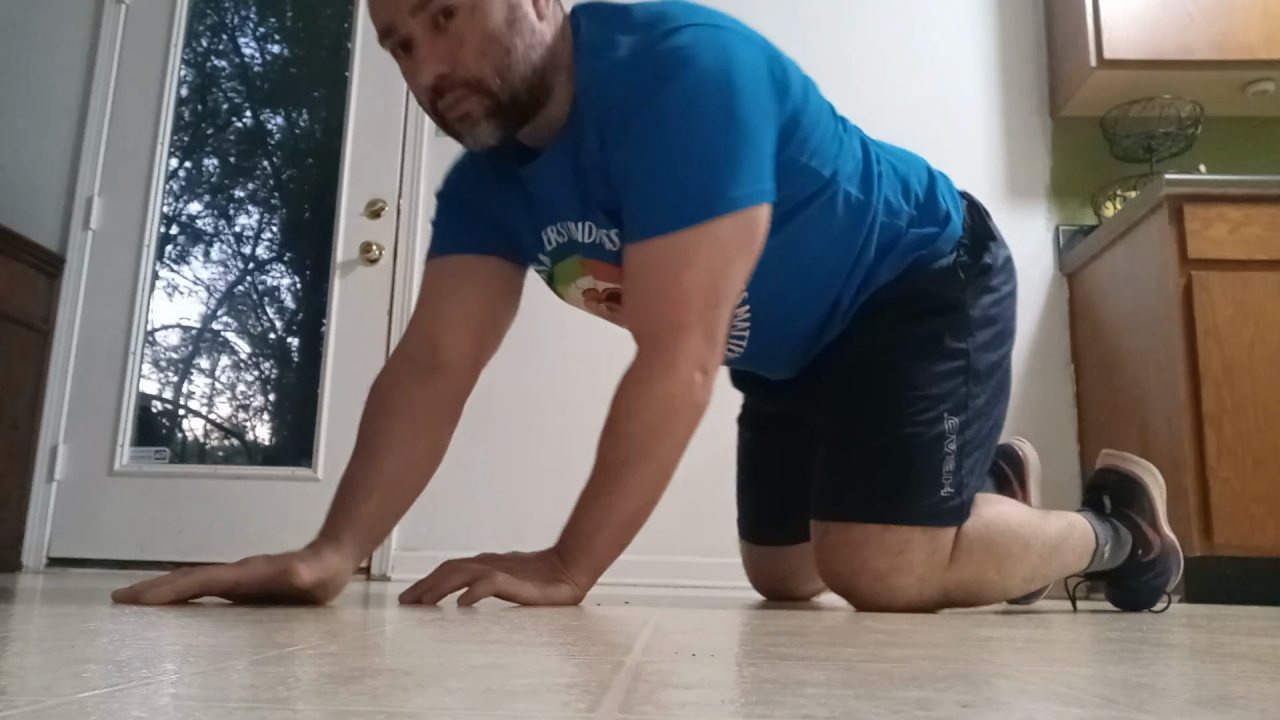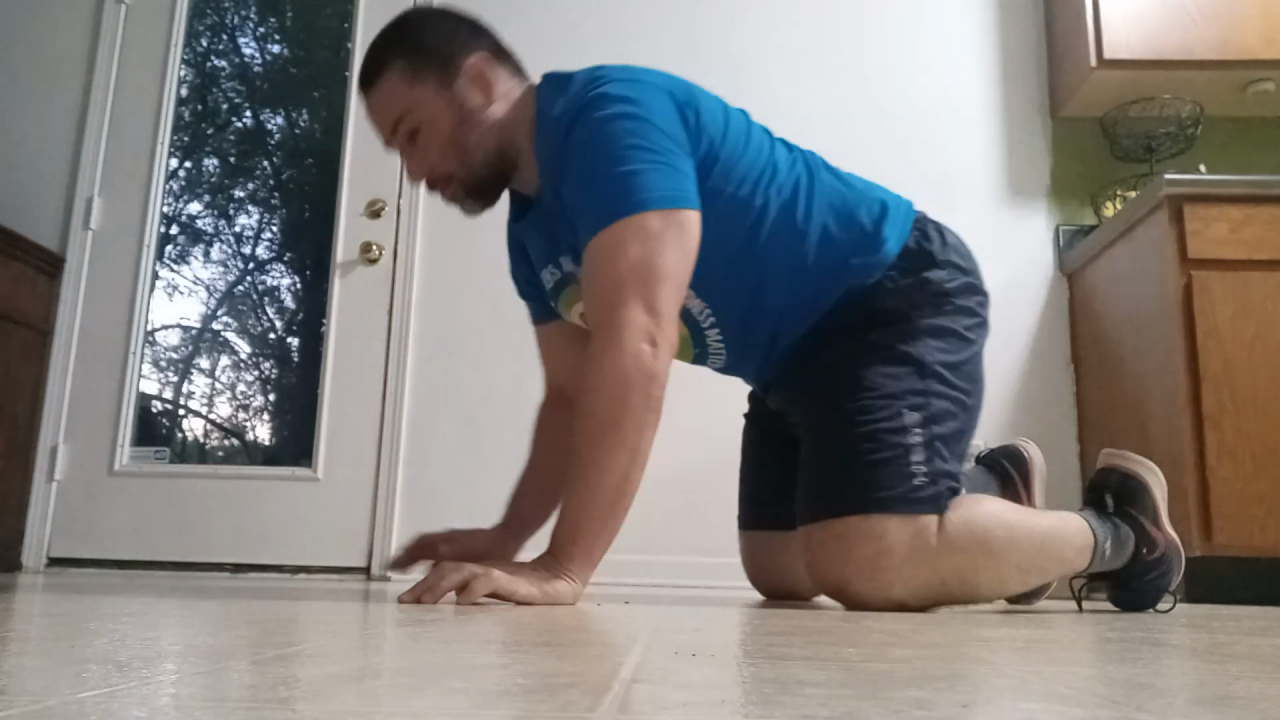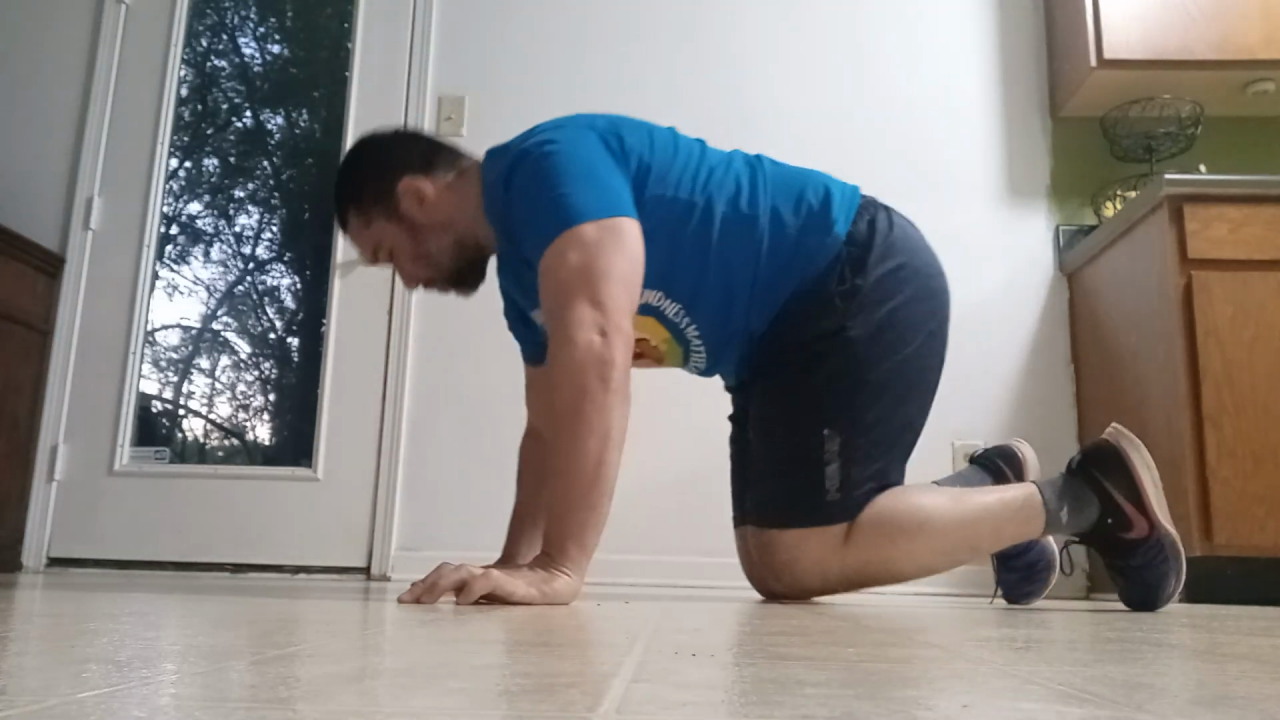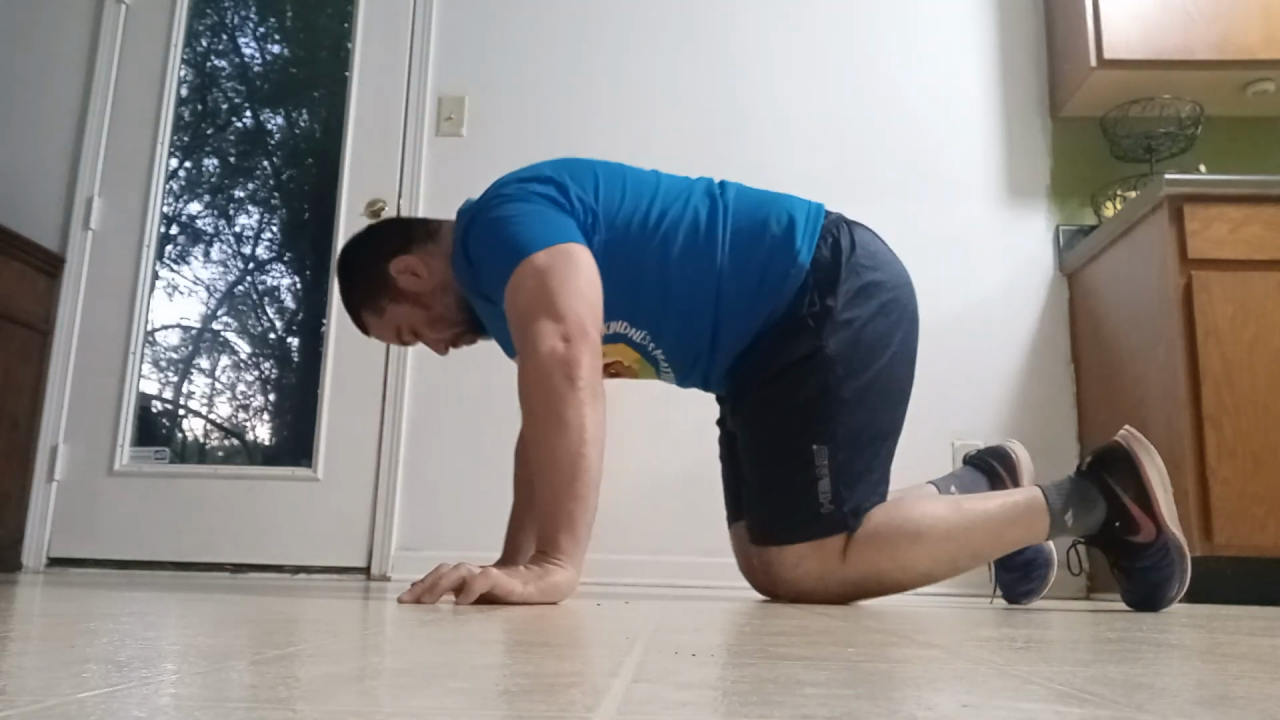
dt=0.4s
person 1, frame 1
right shoulder: (488, 184)
left elbow: (677, 358)
right elbow: (432, 368)
left wrist: (566, 569)
right wrist: (330, 555)
left hip: (925, 291)
right hip: (792, 349)
left knee: (881, 567)
right knee: (783, 577)
left ankle: (1111, 522)
right ankle: (986, 482)
person 1, frame 2
left shoulder: (608, 116)
right shoulder: (531, 235)
left elbow: (636, 342)
right elbow: (574, 402)
left wrist: (565, 568)
right wrist: (507, 535)
left hip: (900, 301)
right hip: (796, 360)
left knee: (874, 563)
right knee: (780, 573)
left ankle: (1117, 529)
right ankle: (991, 486)
person 1, frame 3
left shoulder: (544, 167)
right shoulder: (519, 268)
left elbow: (595, 350)
right elbow: (550, 428)
left wrist: (559, 569)
right wrist: (510, 564)
left hip: (864, 285)
right hip: (784, 338)
left knee: (802, 556)
right knee: (772, 569)
left ankle: (1084, 494)
right ankle: (989, 487)
person 1, frame 4
left shoulder: (501, 225)
right shoulder: (512, 279)
left elbow: (567, 365)
right elbow: (547, 428)
left wrist: (555, 565)
right wrist: (511, 566)
left hip: (835, 299)
right hip: (776, 336)
left knee: (809, 565)
right knee: (767, 565)
left ankle: (1091, 498)
right ankle: (981, 487)
